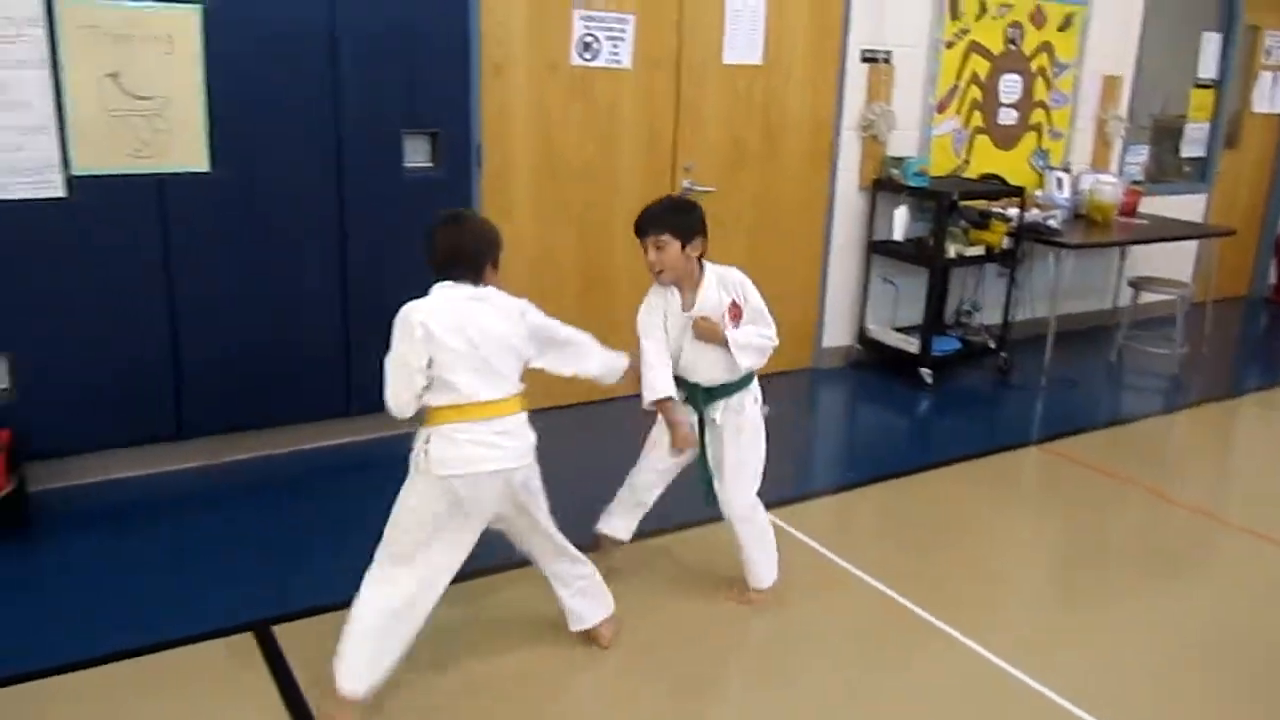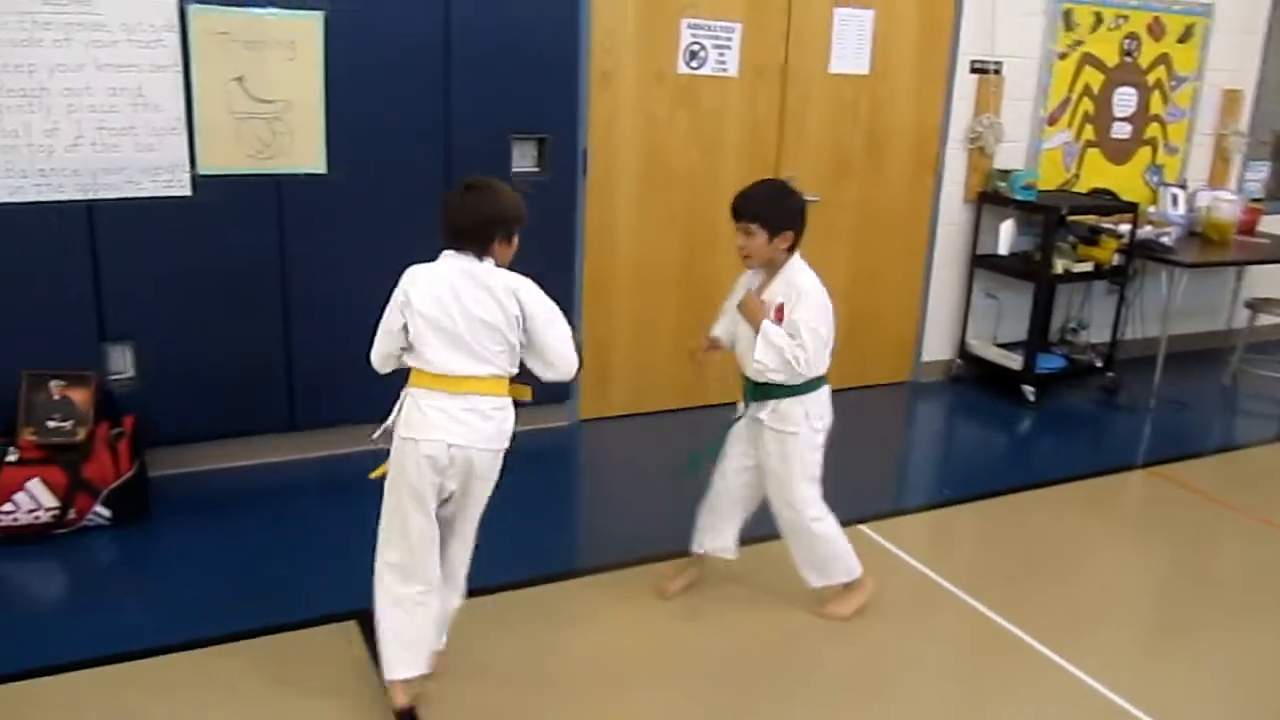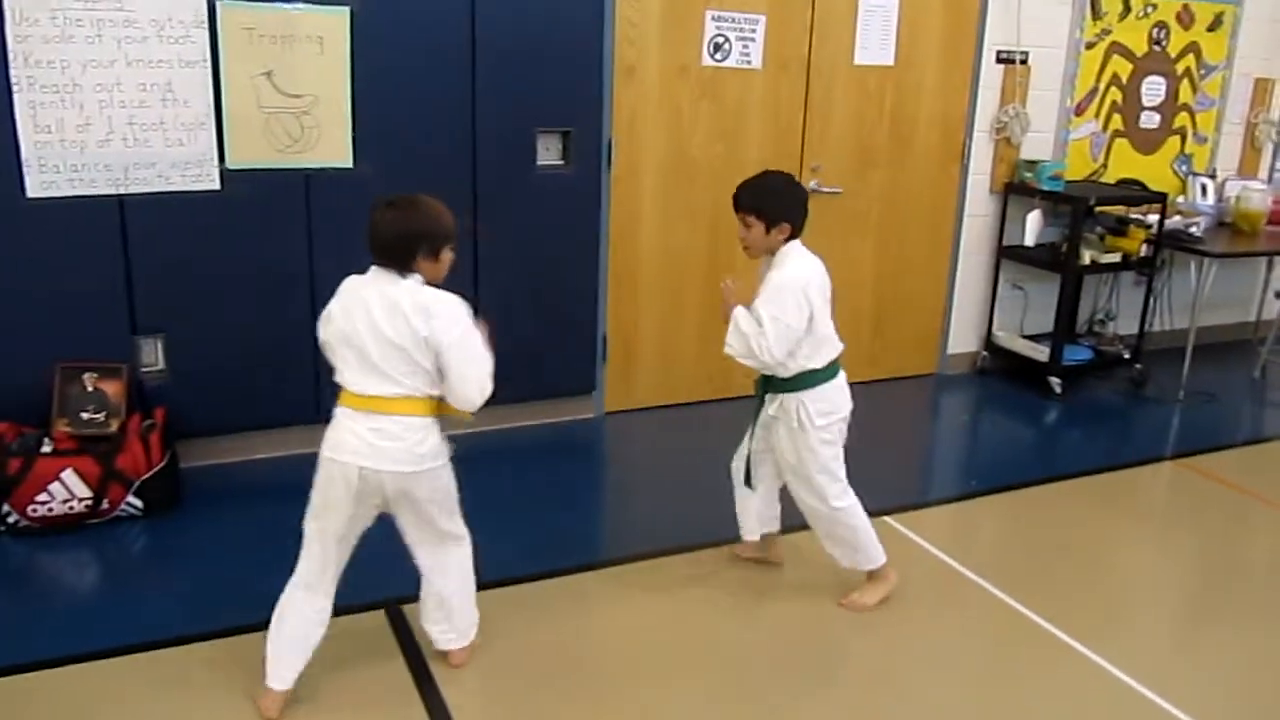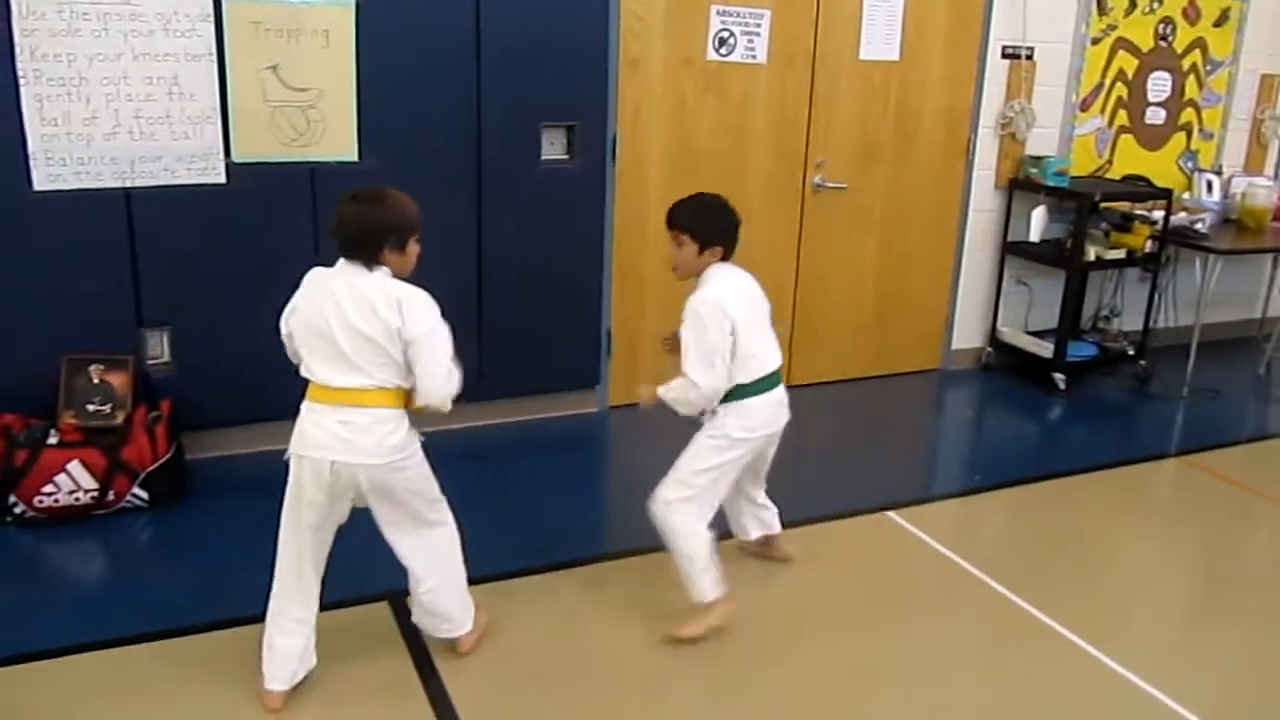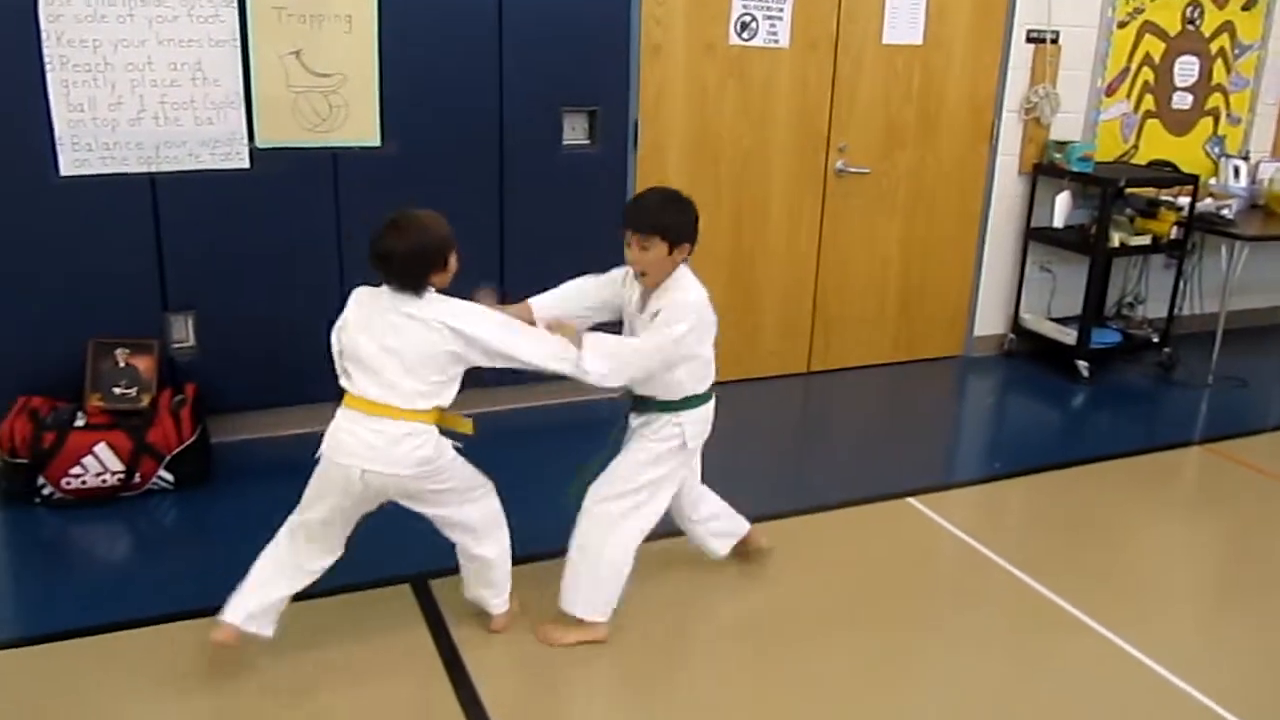
dt=0.3s
person 1, frame 1
left shoulder: (418, 316)
right shoulder: (514, 310)
left elbow: (401, 402)
right elbow: (573, 347)
right wrist: (616, 364)
left hip: (451, 458)
right hip: (512, 447)
left knee: (398, 568)
right knee: (545, 542)
right ankle: (596, 618)
person 1, frame 2
left shoulder: (417, 281)
right shoulder: (519, 290)
left elbow: (383, 358)
right elbow: (562, 364)
left hip: (424, 425)
right hip: (486, 426)
left knee: (404, 555)
right knee: (454, 543)
right ankle: (424, 645)
person 1, frame 3
left shoulder: (348, 294)
right shoulder: (444, 309)
right elbow: (471, 394)
right wrist: (476, 343)
left hip: (349, 442)
right hip: (413, 448)
left knee: (318, 563)
right knee: (446, 544)
right ankle: (455, 640)
person 1, frame 4
left shoulder: (311, 287)
right shoulder: (409, 301)
left elbow: (294, 349)
right elbow: (437, 392)
left hip: (318, 437)
right hip: (382, 441)
left knee: (298, 558)
right knee: (432, 529)
left ankle: (280, 679)
right ankle: (460, 626)
person 1, frame 5
left shoulder: (359, 305)
right shoulder: (457, 321)
right elbow: (536, 346)
left hip: (349, 445)
right hip: (413, 453)
left knee: (307, 533)
right knee: (478, 507)
left ankle: (238, 619)
right ankle: (496, 605)
person 2, frame 1
left shoulder: (733, 283)
right shoulder: (656, 303)
left elbow: (766, 339)
right elbow: (655, 364)
left wrist: (722, 336)
right wrist: (672, 421)
left hip: (736, 404)
right hip: (685, 402)
left knee: (737, 497)
right knee: (646, 476)
left ankle: (762, 575)
right ankle: (609, 538)
person 2, frame 2
left shoulder: (804, 289)
right shoulder: (756, 277)
left elbow: (801, 361)
right elbow: (733, 316)
left wrist: (760, 324)
right wrist: (715, 340)
left hip: (794, 411)
right hip: (761, 403)
left knee: (798, 505)
right knee: (731, 482)
left ankle: (854, 582)
right ankle: (697, 562)
person 2, frame 3
left shoulder: (788, 280)
right shoulder: (794, 262)
left elbow: (767, 352)
left wrist: (737, 311)
right wrist: (747, 313)
left hip: (809, 402)
right hip: (790, 394)
left knee: (825, 494)
right knee: (752, 463)
left ankle: (879, 572)
right ankle: (762, 542)
person 2, frame 4
left shoulder: (707, 301)
right shoulder: (740, 280)
left elbow: (706, 385)
left wrist: (661, 392)
right wrist: (686, 341)
left hip: (744, 414)
right hip: (768, 402)
left knee: (674, 504)
right knee: (739, 481)
left ankle: (713, 600)
right ankle: (767, 538)
person 2, frame 5
left shoulder: (688, 304)
right shoulder: (634, 281)
left elbow: (637, 358)
right elbow: (583, 294)
left wrist: (580, 340)
right wrist: (512, 313)
left hip: (676, 421)
right hip: (658, 412)
left knee: (608, 506)
right knee: (676, 488)
left ankle: (589, 617)
right ankle: (741, 536)
